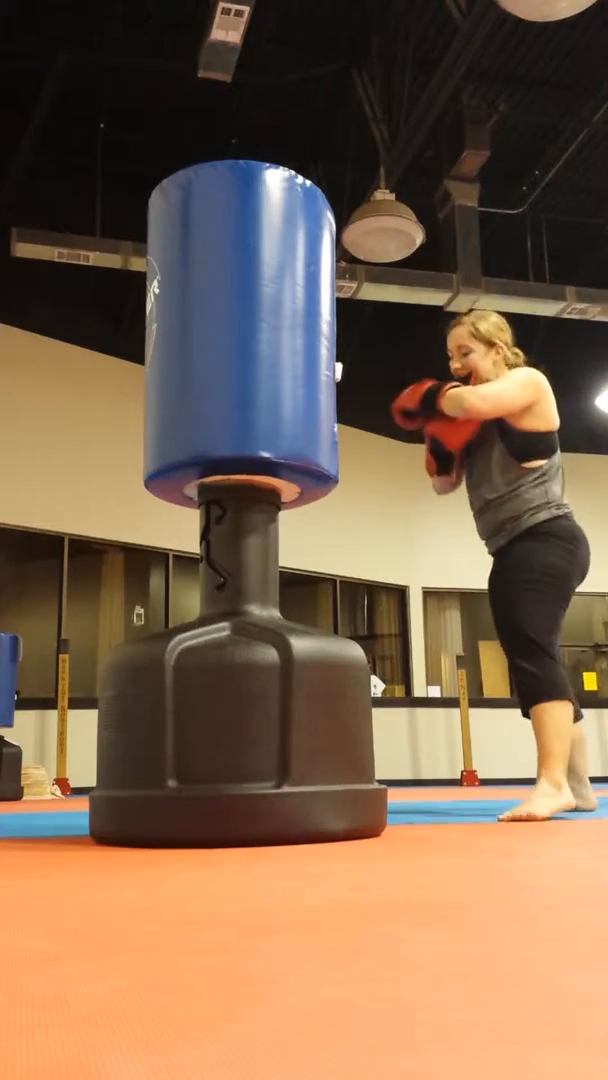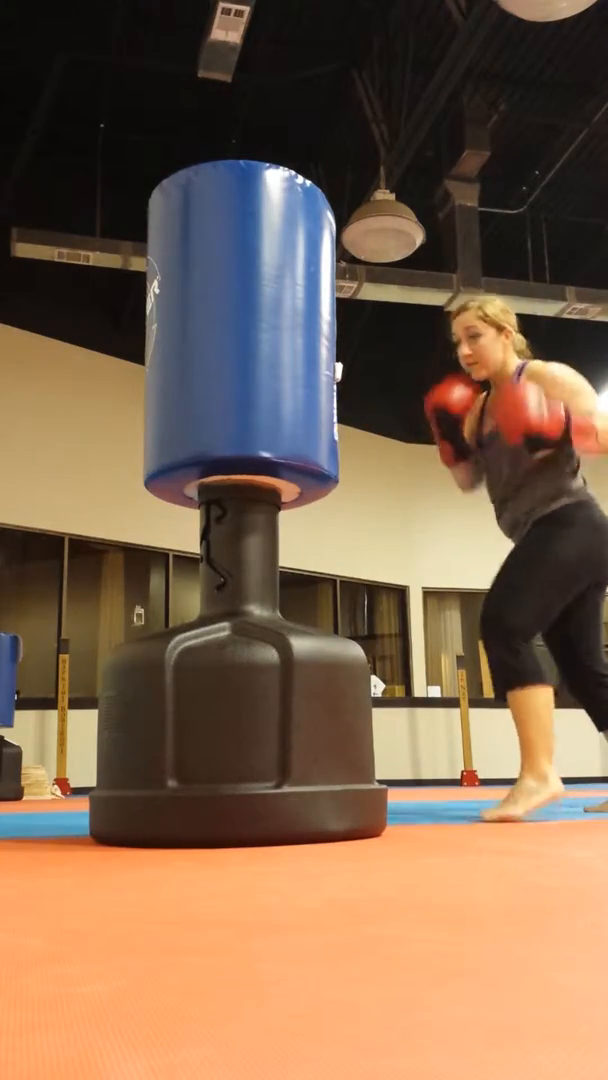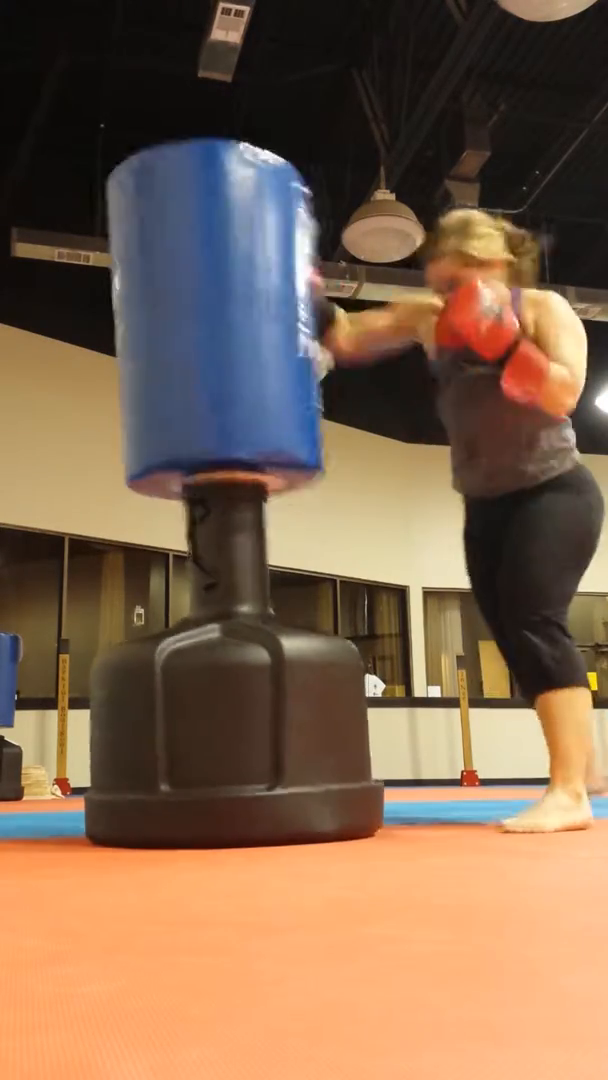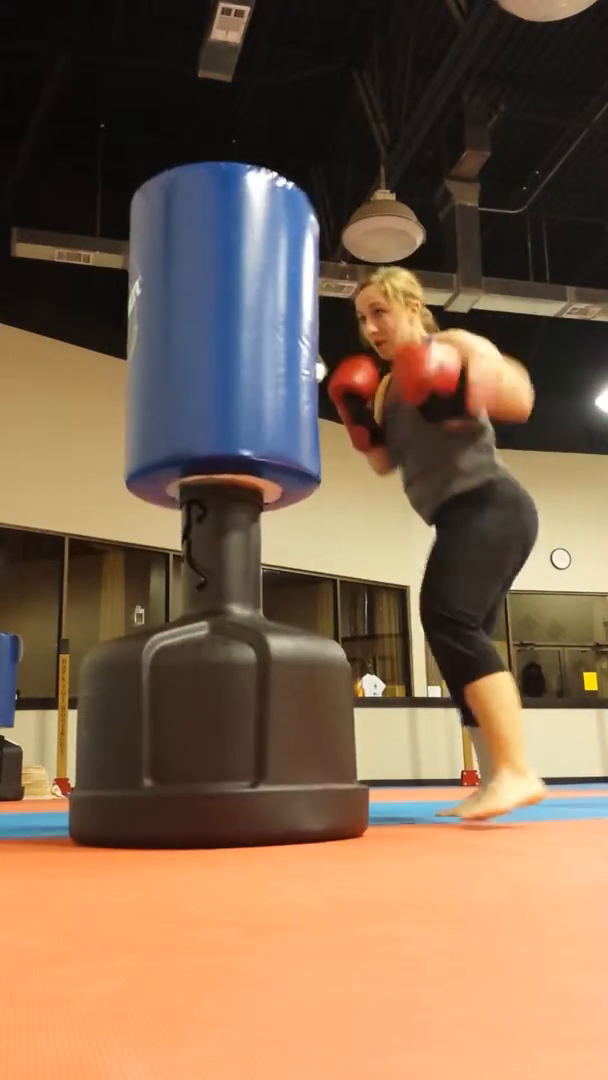
dt=1s
person 1, frame 1
left shoulder: (527, 382)
right shoulder: (478, 421)
left elbow: (471, 401)
right elbow: (444, 484)
left wrist: (433, 397)
left hip: (546, 543)
right hip: (514, 550)
left knee: (530, 648)
right knee: (533, 654)
left ankle: (553, 783)
right ankle: (577, 784)
person 1, frame 2
left shoulder: (548, 377)
right shoulder: (480, 405)
right elbow: (467, 477)
left wrist: (554, 422)
right wrist: (450, 433)
right hip: (546, 539)
left knee: (503, 628)
left ankle: (538, 773)
person 1, frame 3
left shoulder: (545, 309)
right shoulder: (433, 318)
right elbow: (349, 342)
left wrist: (502, 345)
right wrist: (318, 310)
left hip: (555, 493)
right hip: (488, 506)
left knee: (536, 623)
right knee: (519, 636)
person 1, frame 4
left shoulder: (456, 344)
right shoulder: (388, 388)
left elbow: (520, 399)
right elbow: (384, 462)
left wrist: (461, 379)
right wrist: (356, 416)
left hip: (491, 508)
right hip: (460, 521)
left knee: (450, 618)
right knee: (455, 632)
left ankle: (517, 772)
right ankle: (496, 781)
